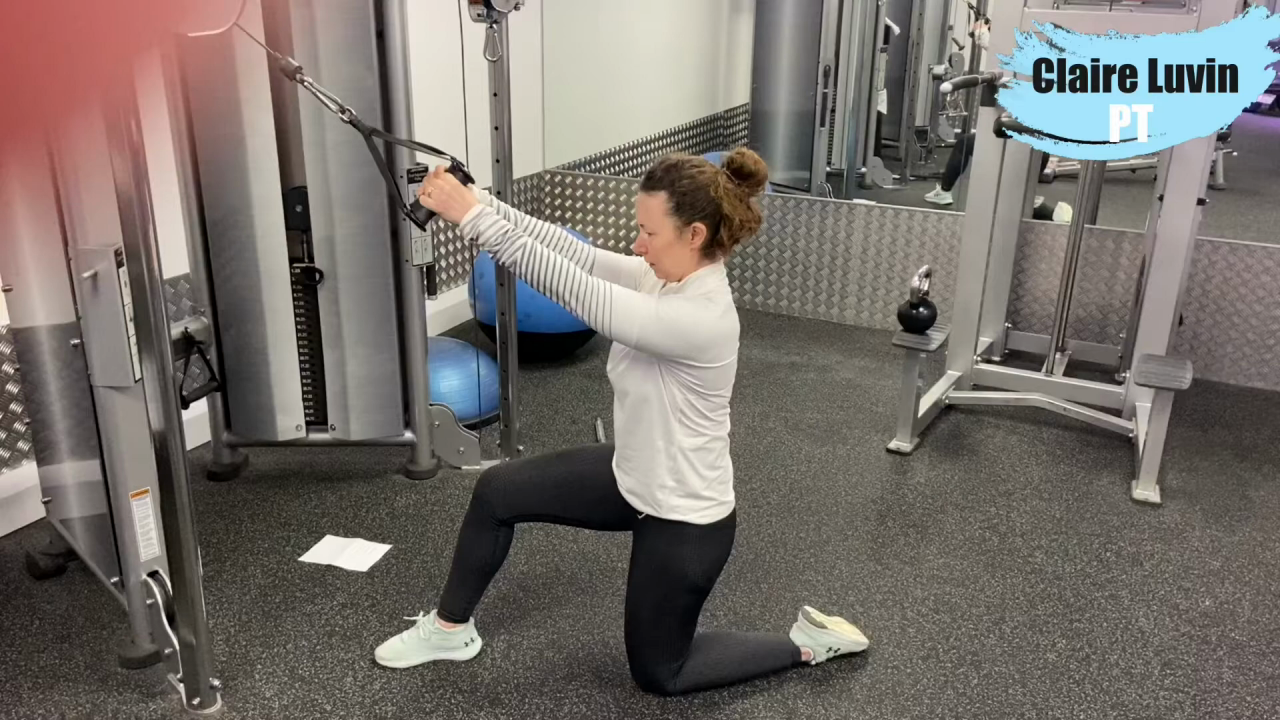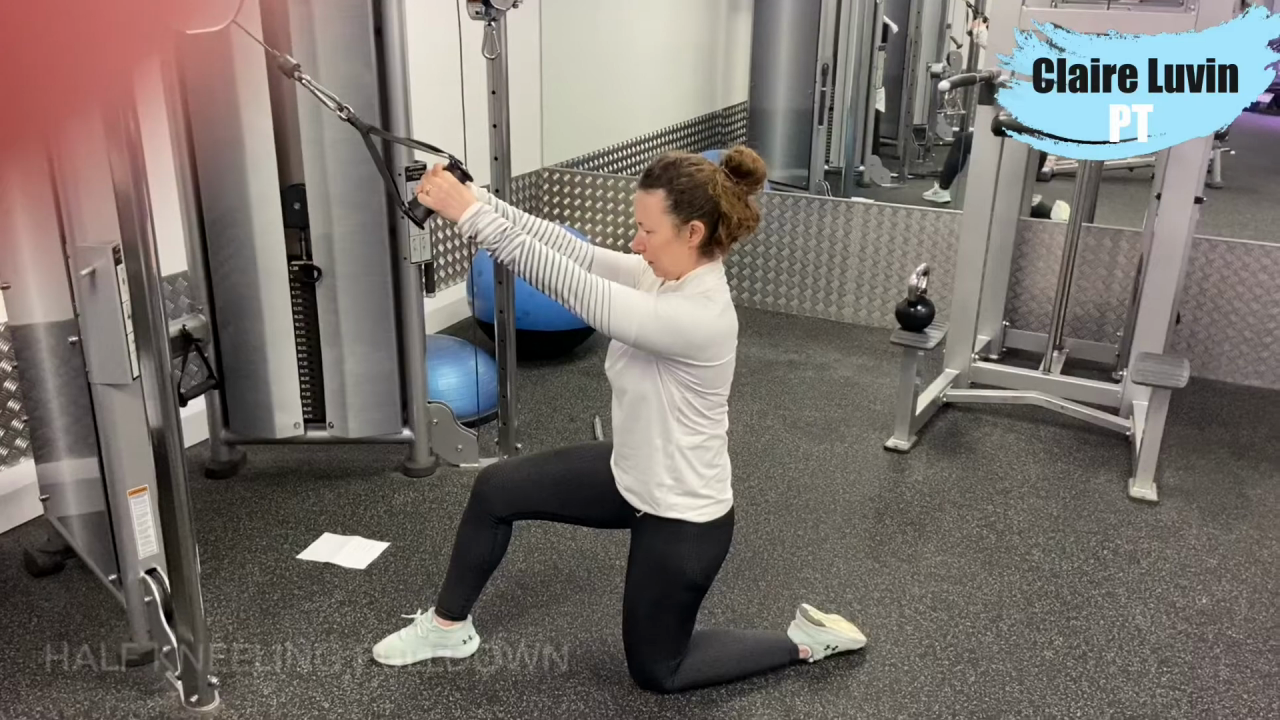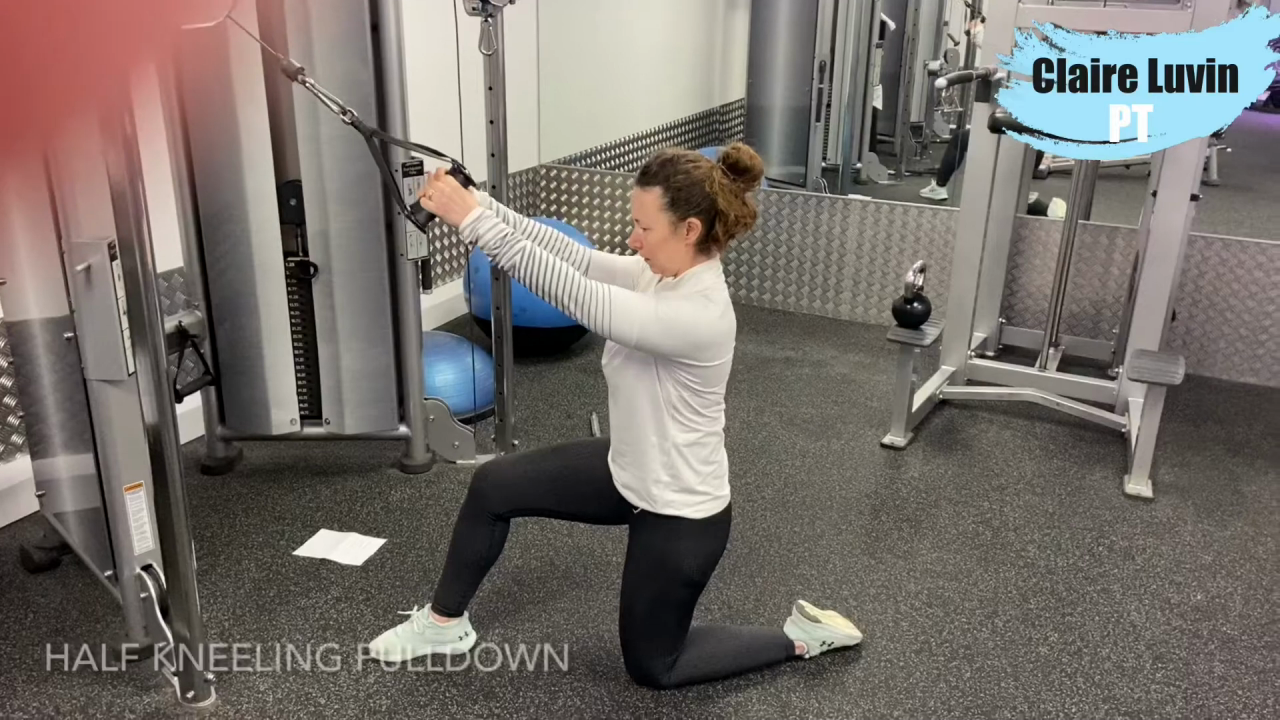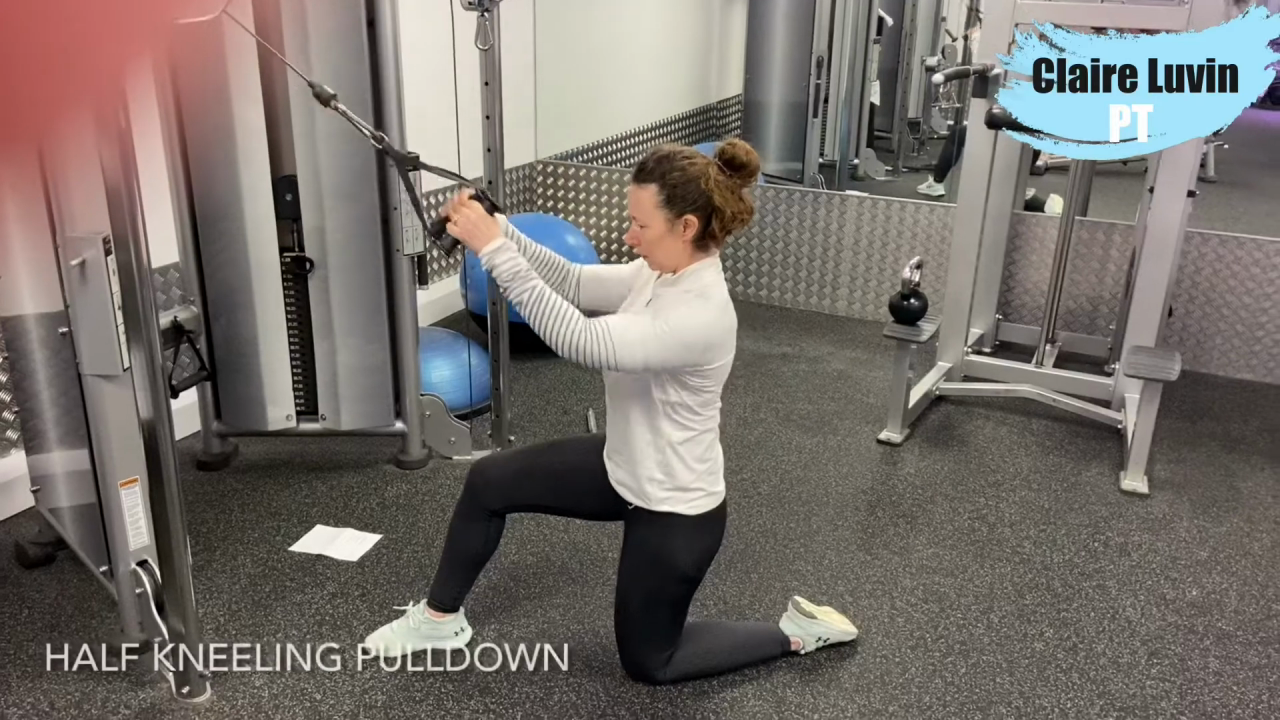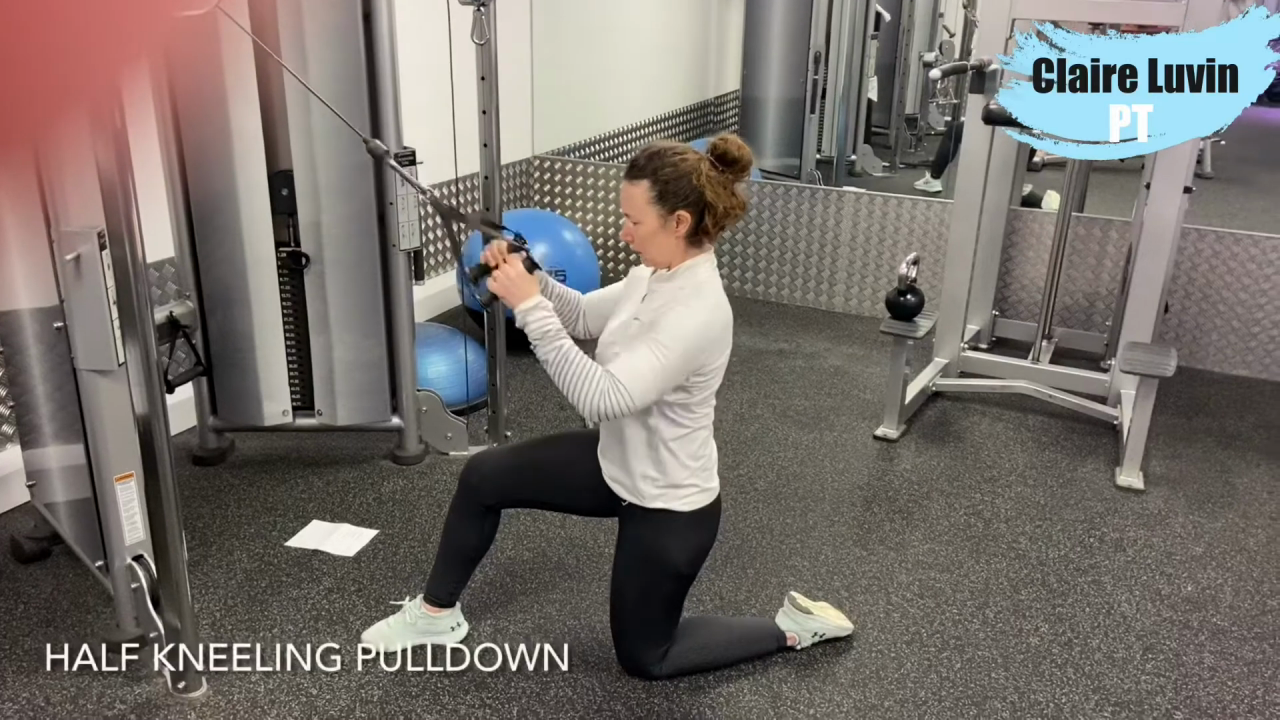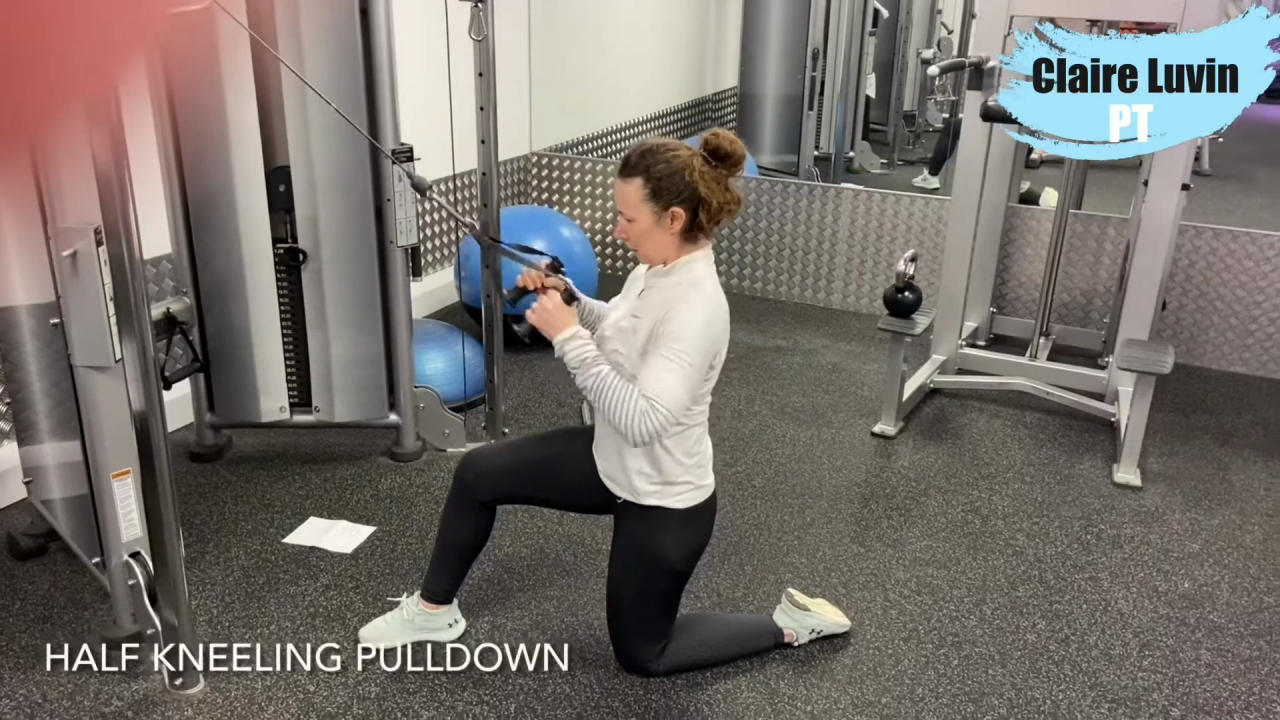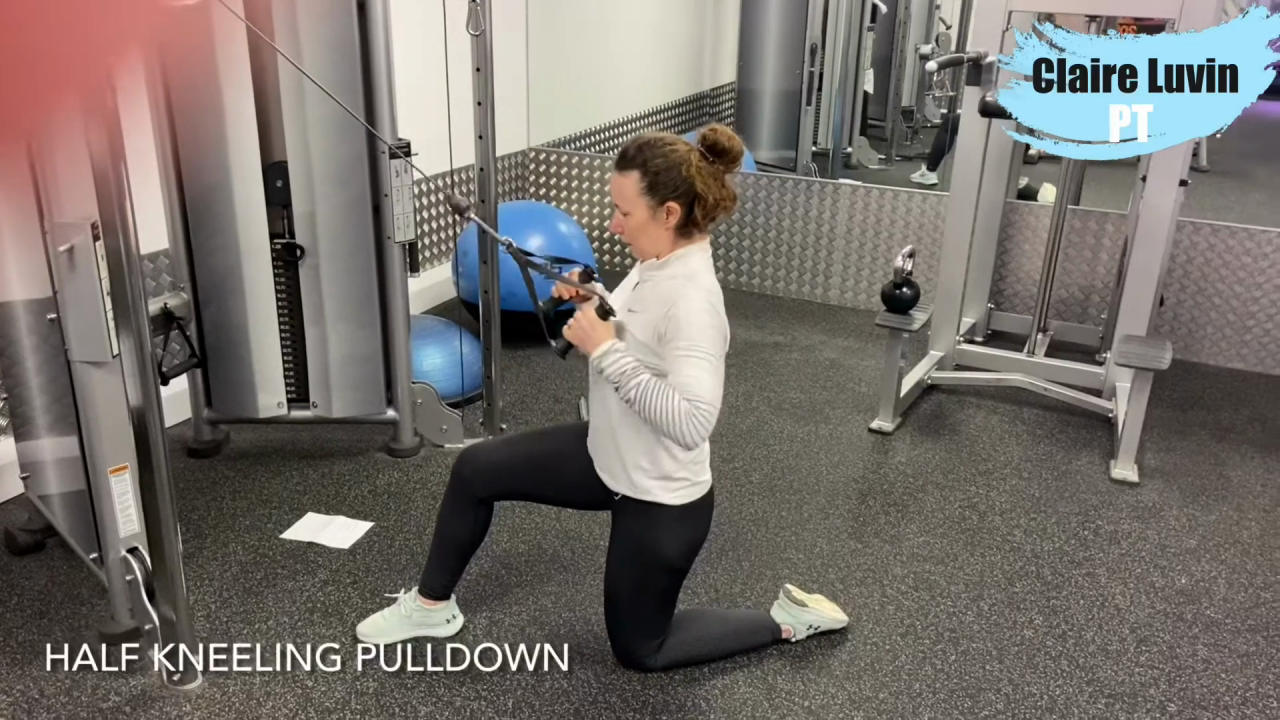
dt=0.2s
person 1, frame 1
left shoulder: (701, 317)
right shoulder: (670, 276)
left elbow: (576, 291)
right elbow: (574, 252)
left wrist: (475, 218)
right wrist: (477, 199)
left hip: (684, 518)
right hip: (634, 475)
left knee: (657, 671)
right knee: (496, 491)
left ankle: (808, 641)
right ankle: (450, 628)
person 1, frame 2
left shoulder: (700, 315)
right shoulder: (669, 273)
left elbow: (575, 288)
right elbow: (573, 250)
left wrist: (473, 216)
right wrist: (475, 197)
left hip: (683, 515)
right hip: (632, 472)
left knee: (656, 669)
right knee: (495, 489)
left ankle: (807, 639)
right ankle: (449, 626)
person 1, frame 3
left shoulder: (699, 314)
right shoulder: (667, 271)
left elbow: (576, 299)
right elbow: (573, 260)
left wrist: (476, 222)
right wrist: (479, 204)
left hip: (680, 512)
right hip: (631, 469)
left knee: (652, 665)
right knee: (493, 486)
left ankle: (805, 637)
right ankle: (444, 623)
person 1, frame 4
left shoulder: (701, 314)
right shoulder: (666, 271)
left elbow: (577, 339)
right elbow: (576, 284)
left wrist: (499, 257)
right wrist: (500, 237)
left hip: (676, 508)
right hip: (627, 466)
left knee: (648, 660)
right knee: (489, 480)
left ankle: (799, 631)
right ankle: (441, 617)
person 1, frame 5
left shoulder: (697, 312)
right shoulder: (663, 270)
left elbow: (600, 401)
right elbow: (591, 315)
left wrist: (532, 310)
right wrist: (532, 281)
left hip: (669, 503)
right hip: (619, 463)
left knee: (643, 655)
right knee: (483, 477)
left ankle: (794, 626)
right ankle: (437, 613)
person 1, frame 6
left shoulder: (695, 307)
right shoulder: (660, 268)
left elbow: (647, 423)
right elbow: (619, 332)
left wrist: (570, 338)
right wrist: (568, 301)
left hip: (663, 501)
right hip: (612, 462)
left knee: (640, 653)
right knee: (477, 474)
left ankle: (792, 624)
right ankle: (433, 611)
person 1, frame 7
left shoulder: (692, 300)
right shoulder: (660, 263)
left elbow: (693, 424)
left wrist: (608, 351)
right wrist: (593, 302)
left hip: (661, 498)
right hip: (610, 456)
left knee: (638, 648)
right knee: (475, 470)
left ankle: (790, 620)
right ankle: (432, 606)
